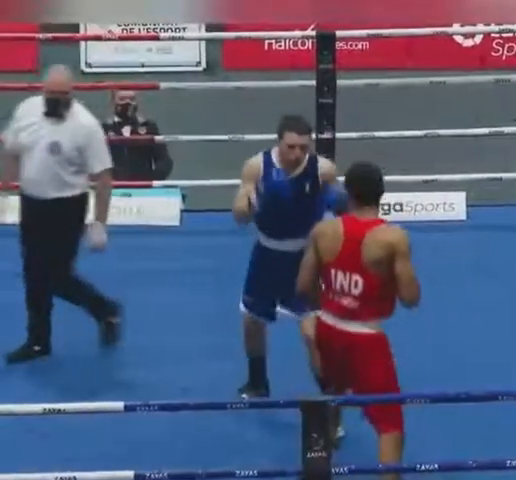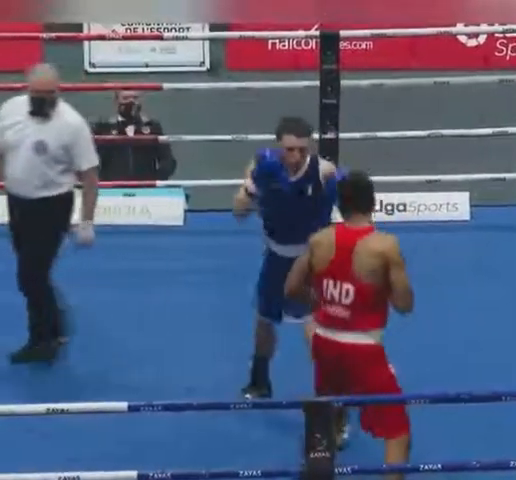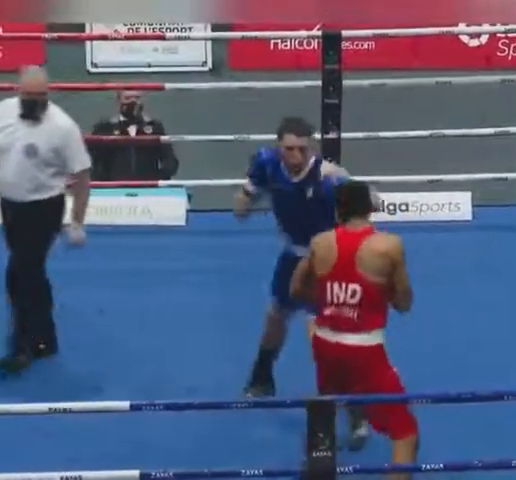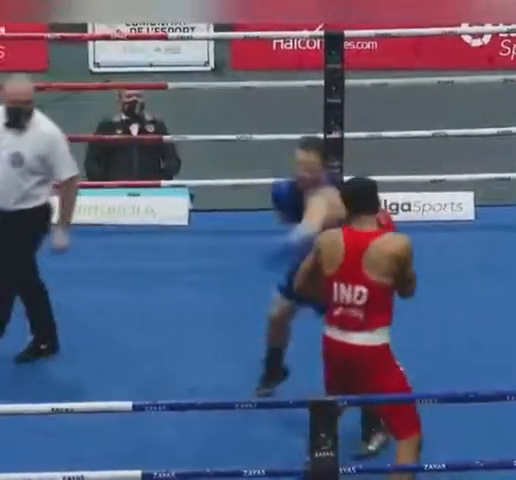
dt=0.1s
person 1, frame 1
left shoulder: (324, 230)
right shoulder: (393, 238)
left elbow: (304, 287)
right elbow: (410, 298)
right wrist: (390, 279)
left hip: (328, 329)
right hip: (366, 338)
left knee: (333, 393)
right knee: (390, 427)
person 1, frame 2
left shoulder: (319, 240)
right shoulder: (386, 246)
left elbow: (292, 289)
right elbow: (405, 305)
left hip: (324, 341)
right hip: (363, 350)
right knee: (398, 433)
person 1, frame 3
left shoulder: (320, 243)
right shoulder: (389, 245)
left elbow: (296, 290)
right elbow: (403, 304)
left hip: (325, 343)
right hip: (365, 350)
right knee: (406, 434)
person 1, frame 4
left shoulder: (327, 240)
right shoulder: (397, 245)
left elbow: (301, 286)
right elbow: (408, 292)
left hip: (334, 343)
right hip: (373, 350)
right knee: (409, 435)
person 2, frame 1
left shoulder: (324, 169)
right shoulder: (256, 166)
left elbow: (340, 202)
right elbow: (239, 213)
left wrist: (340, 201)
right wrist: (259, 197)
left hip: (305, 257)
right hip: (267, 255)
right knee: (252, 323)
right ankle: (257, 383)
person 2, frame 2
left shoulder: (325, 170)
right shoulder: (262, 164)
right elbow: (239, 211)
right wrist: (254, 184)
right hip: (277, 259)
right knee: (264, 326)
right ankle: (259, 384)
person 2, frame 3
left shoulder: (328, 173)
right shoulder: (271, 168)
right elbow: (240, 211)
right wrist: (254, 181)
right hip: (294, 253)
right knee: (275, 316)
left ankle: (357, 414)
right ankle: (262, 380)
person 2, frame 4
left shoulder: (324, 195)
right shoulder: (298, 185)
left elbow: (310, 229)
left wrist: (298, 239)
right wrist: (284, 203)
right knee: (277, 315)
left ankle: (375, 426)
right ankle: (273, 371)
person 3, frame 1
left shoulder: (86, 124)
right shoulder: (25, 110)
left elbow: (102, 177)
left wrist: (99, 224)
left hip: (67, 208)
right hip: (32, 205)
left knee: (57, 279)
right knee: (34, 277)
left ankle: (107, 312)
right ankle: (37, 341)
person 3, frame 2
left shoulder: (72, 123)
left elbow: (89, 174)
left wrist: (87, 221)
left hip: (52, 206)
left knee: (30, 275)
right knee: (33, 274)
left ankle: (55, 332)
right ankle: (40, 339)
person 3, frame 3
left shoulder: (63, 126)
left elbow: (81, 176)
left wrist: (77, 223)
left hip: (43, 209)
right knee: (30, 275)
right ankle: (42, 341)
person 3, frame 4
left shoulder: (48, 133)
left elbow: (69, 181)
left wrist: (63, 228)
left hip: (29, 217)
right knee: (25, 280)
right ankle: (45, 340)
